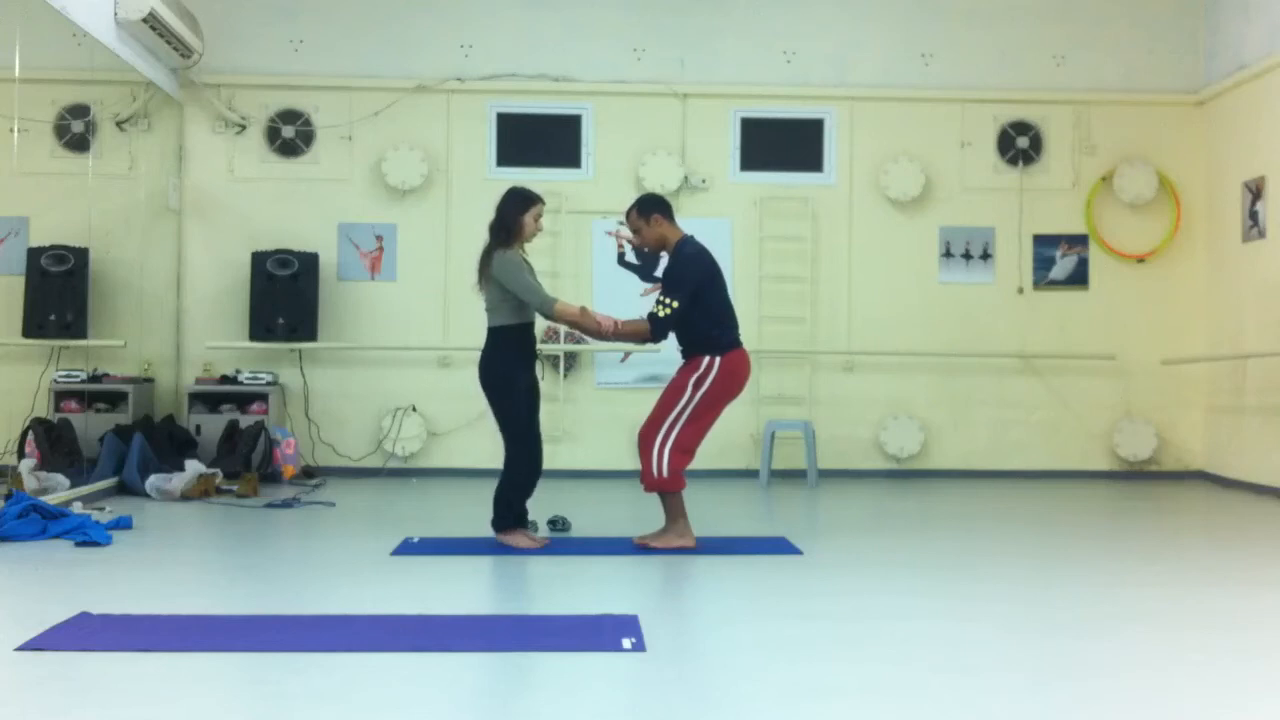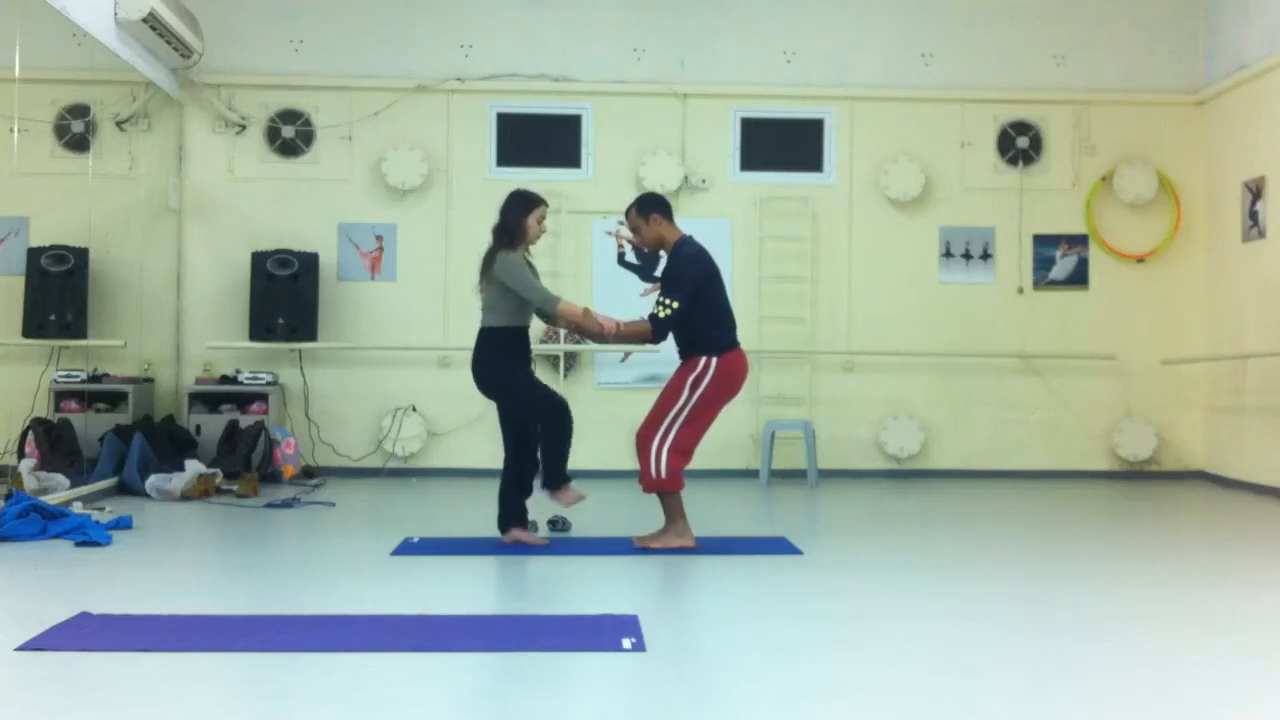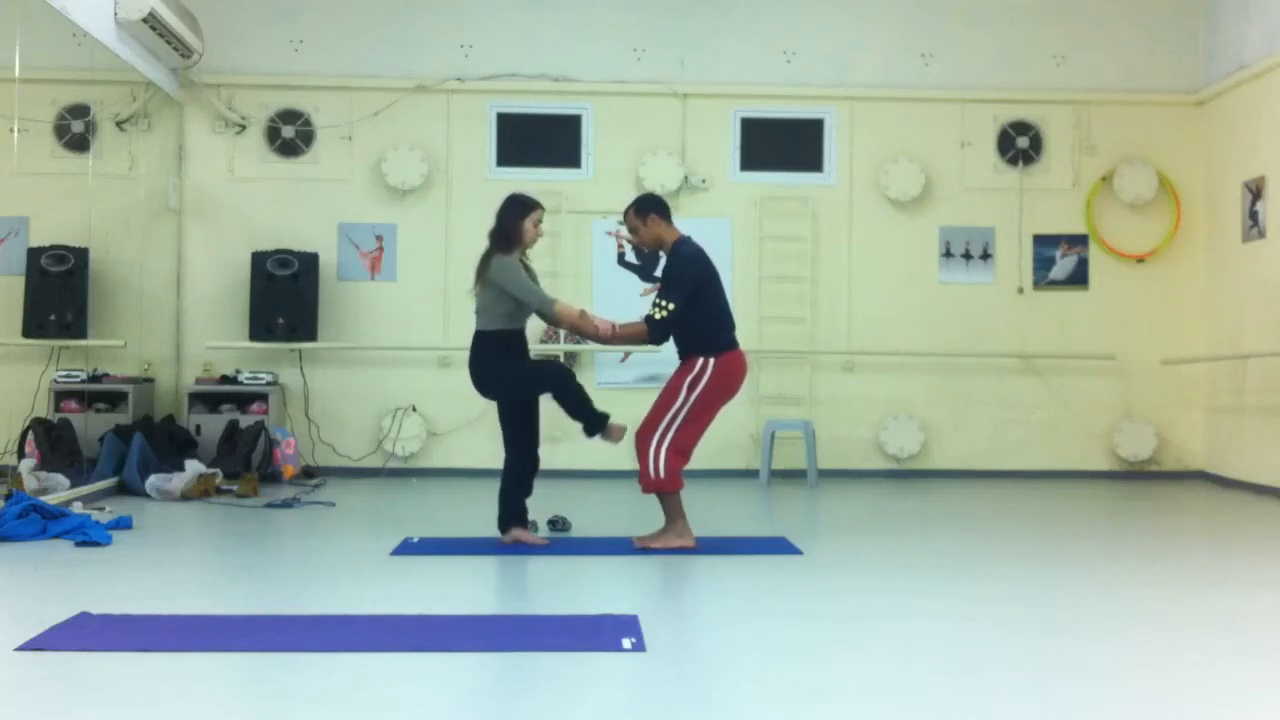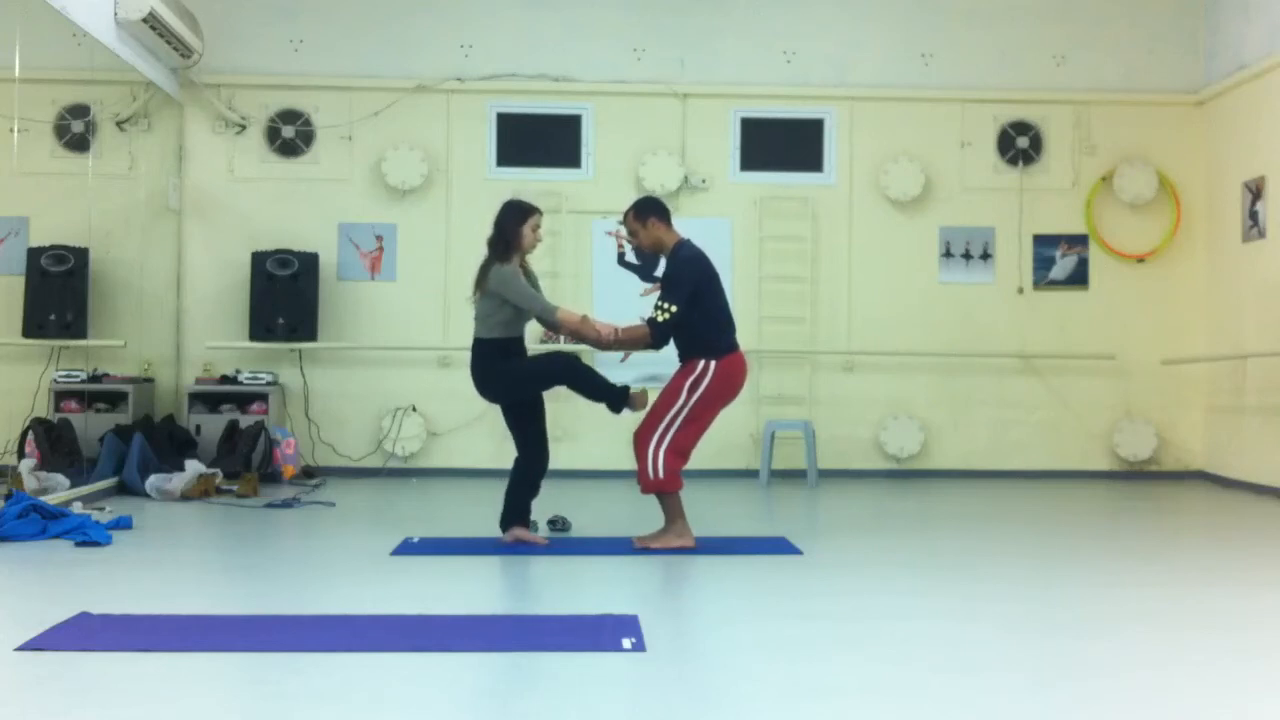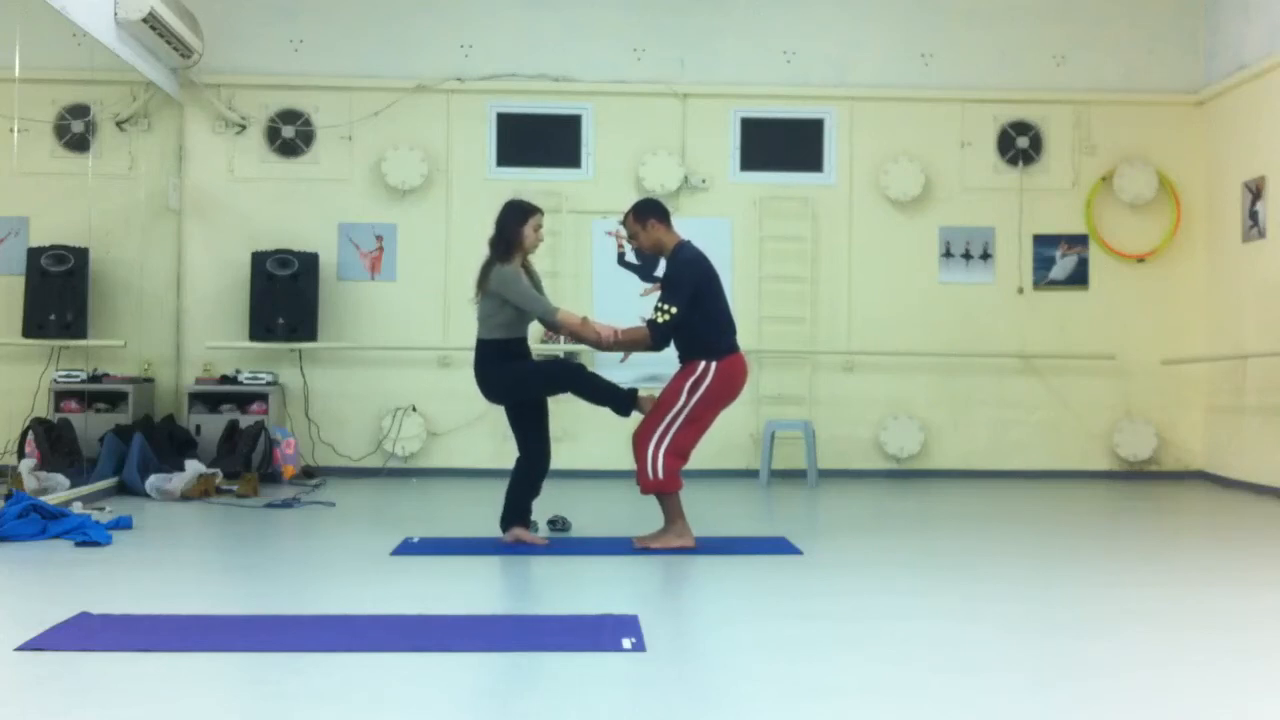
dt=0.4s
person 1, frame 1
left shoulder: (687, 259)
right shoulder: (685, 256)
left elbow: (658, 325)
right elbow: (662, 326)
left wrist: (608, 329)
right wrist: (613, 330)
left hip: (717, 365)
right hip: (711, 362)
left knee: (660, 441)
right knee: (657, 440)
left ankle: (680, 530)
right ankle: (675, 527)
person 1, frame 2
left shoulder: (686, 259)
right shoulder: (684, 257)
left elbow: (658, 327)
right elbow: (660, 328)
left wrist: (608, 330)
right wrist: (611, 333)
left hip: (714, 365)
right hip: (709, 363)
left knee: (658, 441)
right knee: (656, 441)
left ankle: (679, 531)
right ankle: (674, 528)
person 1, frame 3
left shoulder: (684, 260)
right shoulder: (683, 256)
left elbow: (657, 327)
right elbow: (660, 329)
left wrist: (609, 332)
right wrist: (614, 334)
left hip: (713, 365)
right hip: (710, 363)
left knee: (657, 442)
right knee: (655, 440)
left ankle: (679, 531)
right ankle: (674, 527)
person 1, frame 4
left shoulder: (684, 262)
right shoulder: (684, 259)
left elbow: (659, 330)
right elbow: (662, 332)
left wrist: (610, 336)
right wrist: (614, 339)
left hip: (713, 368)
right hip: (711, 365)
left knee: (655, 442)
right knee: (653, 440)
left ankle: (679, 530)
right ankle: (674, 527)
person 1, frame 5
left shoulder: (685, 263)
right shoulder: (684, 261)
left elbow: (658, 333)
right elbow: (661, 336)
left wrist: (608, 337)
right wrist: (613, 341)
left hip: (714, 369)
right hip: (710, 367)
left knee: (654, 442)
right knee: (654, 441)
left ankle: (678, 530)
right ankle: (674, 528)
person 2, frame 1
left shoulder: (516, 259)
right shoulder: (502, 258)
left elbow: (540, 306)
right elbow: (541, 301)
left wrist: (584, 322)
right wrist: (589, 316)
left hip: (518, 360)
right hip: (503, 361)
left knee: (524, 446)
right knee: (524, 445)
left ankle: (514, 524)
right ankle: (507, 525)
person 2, frame 2
left shoulder: (521, 262)
right shoulder: (504, 260)
left elbow: (545, 312)
right elbow: (546, 300)
left wrist: (587, 325)
right wrist: (591, 317)
left hip: (514, 358)
right hip: (494, 359)
left knee: (522, 446)
right knee: (554, 410)
left ankle: (512, 524)
right ankle: (556, 483)
person 2, frame 3
left shoulder: (521, 265)
right shoulder: (500, 263)
left elbow: (545, 312)
right elbow: (541, 302)
left wrist: (585, 327)
right wrist: (588, 319)
left hip: (512, 359)
right hip: (491, 361)
left knee: (524, 449)
right knee: (556, 375)
left ankle: (512, 524)
right ankle: (598, 425)
person 2, frame 4
left shoulder: (523, 272)
right shoulder: (499, 272)
left elbow: (547, 319)
right elbow: (544, 309)
left wrist: (586, 332)
right wrist: (589, 324)
left hip: (513, 365)
right hip: (492, 367)
left knee: (535, 451)
right knee: (564, 365)
left ankle: (514, 524)
right ankle: (624, 399)
person 2, frame 5
left shoulder: (526, 272)
right shoulder: (500, 273)
left elbow: (549, 320)
right elbow: (545, 310)
left wrist: (586, 333)
right wrist: (590, 325)
left hip: (518, 364)
right hip: (496, 367)
left knee: (537, 451)
right knee: (567, 372)
left ankle: (514, 524)
right ankle: (635, 402)
